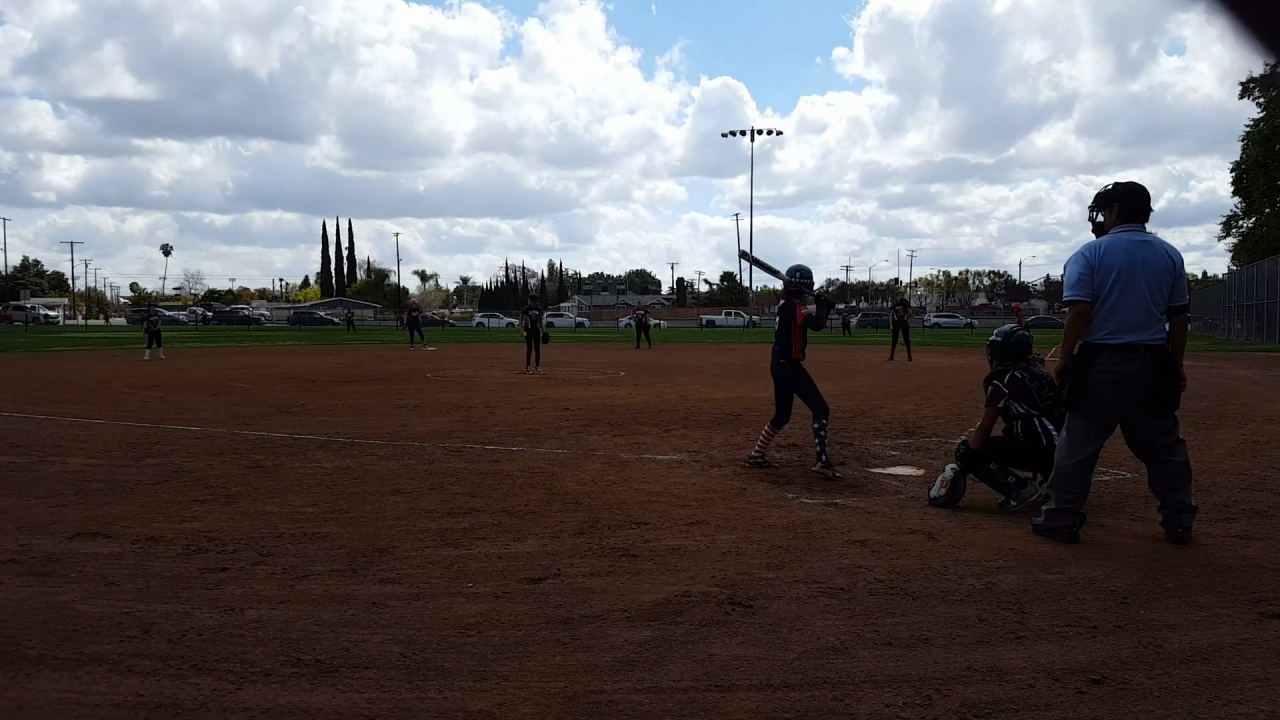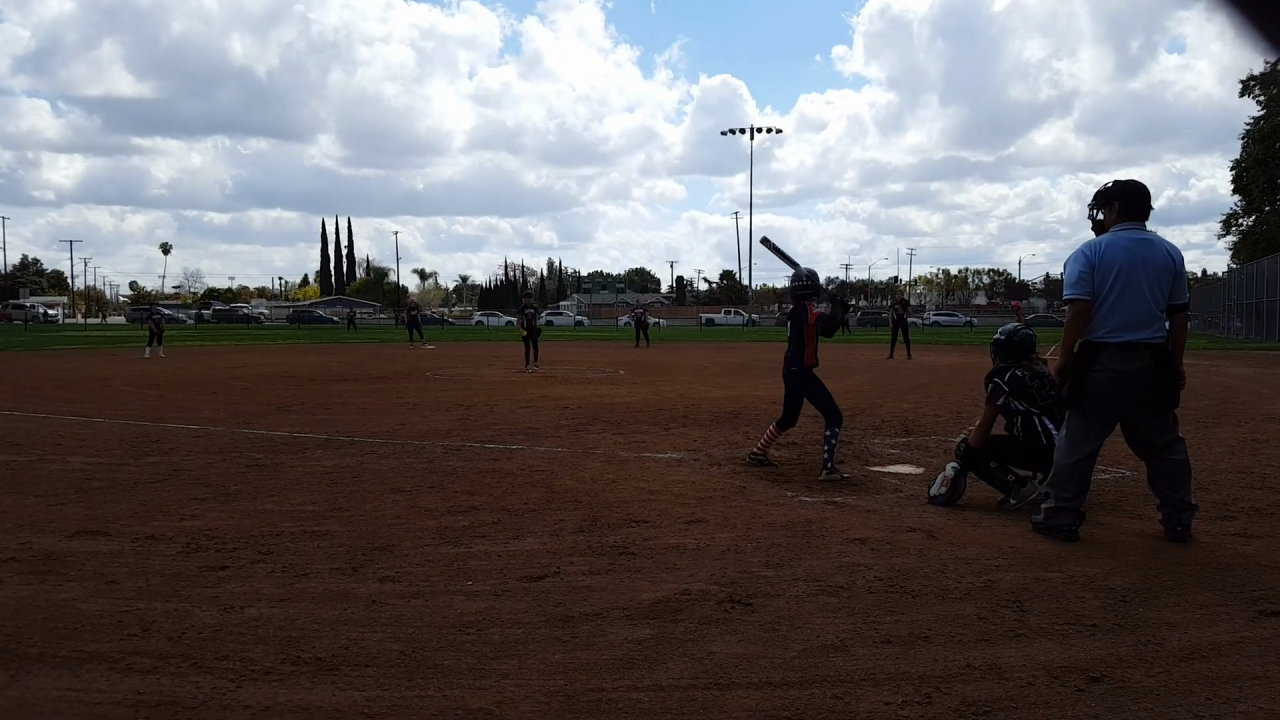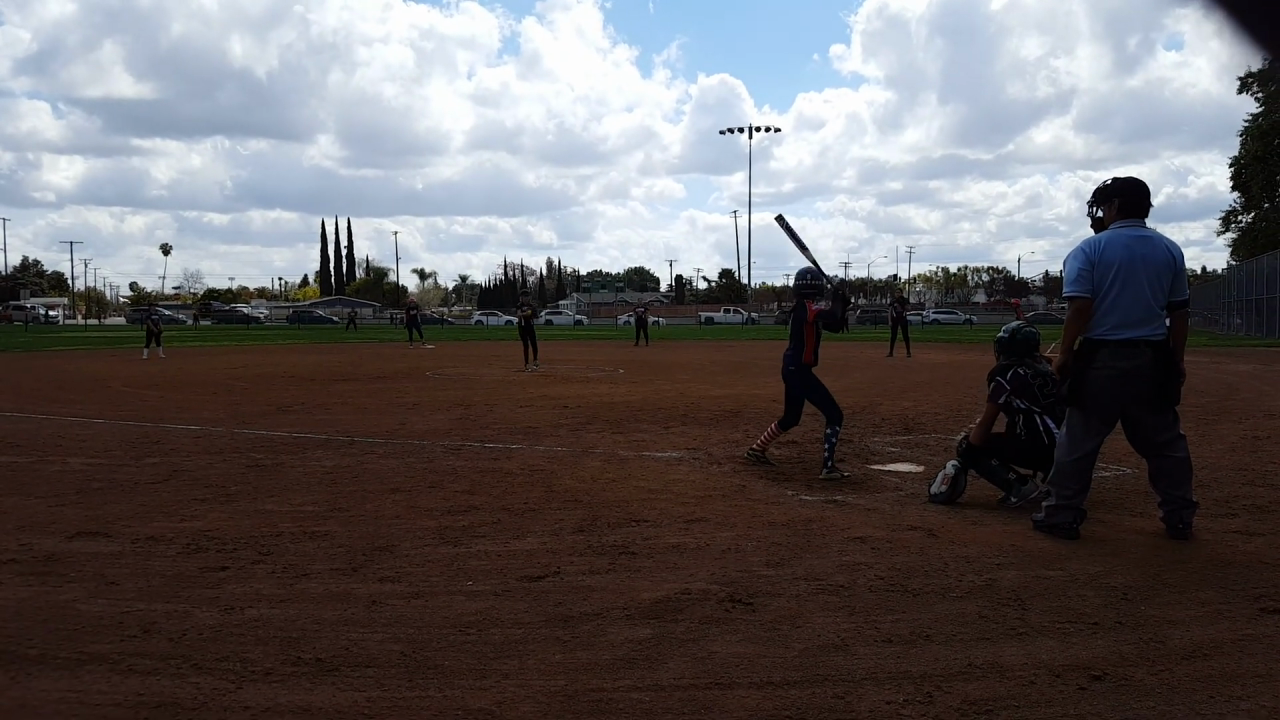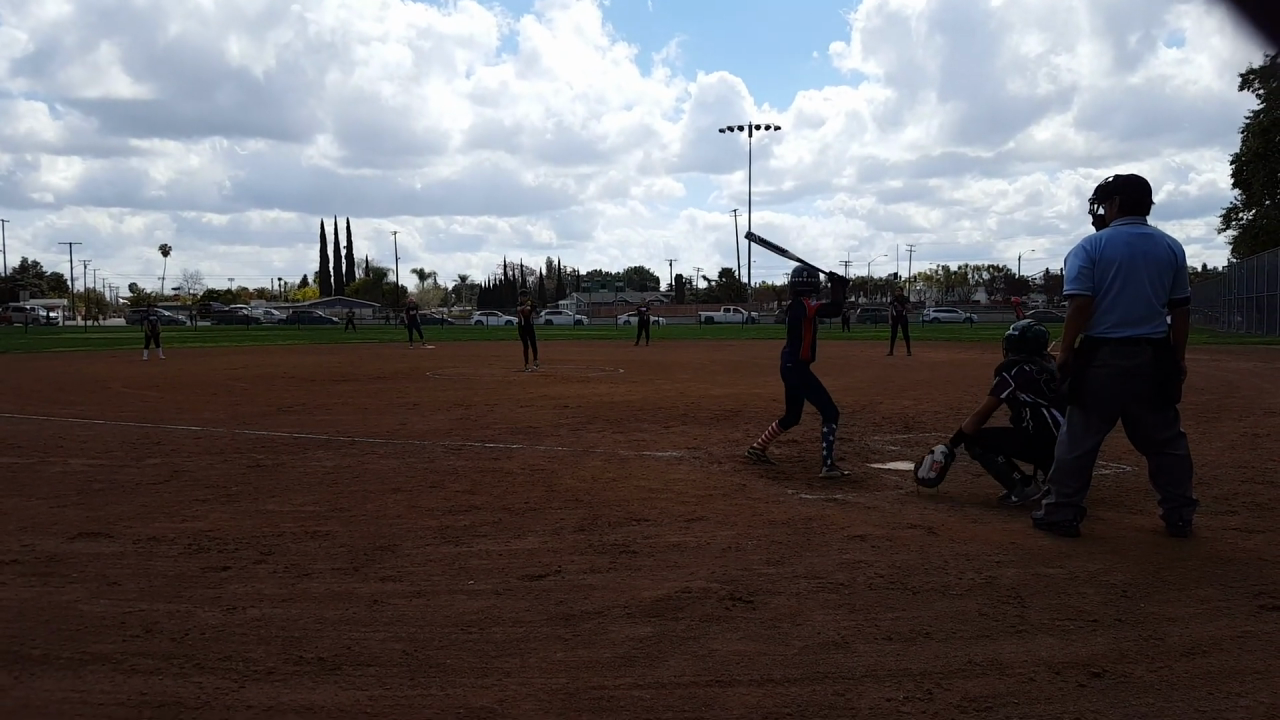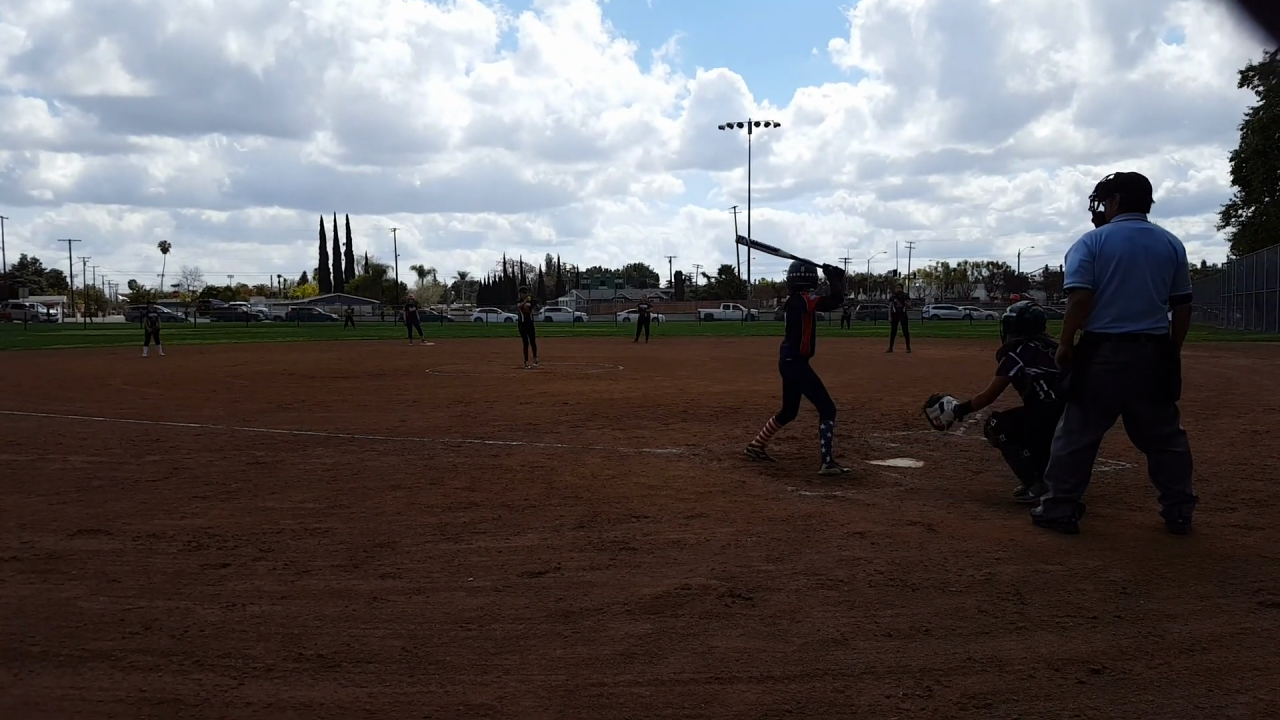
dt=0.3s
person 1, frame 1
left shoulder: (1091, 253)
right shoulder: (1171, 255)
left elbow: (1079, 312)
right elbow: (1179, 317)
left wrist: (1065, 359)
right wrist: (1177, 365)
left hip: (1101, 363)
right hip: (1152, 364)
left knee: (1078, 443)
right knee: (1164, 445)
left ankle: (1062, 519)
right ankle: (1179, 522)
person 1, frame 2
left shoulder: (1091, 251)
right shoulder: (1171, 253)
left elbow: (1079, 310)
right elbow: (1179, 315)
left wrist: (1065, 356)
right wrist: (1176, 363)
left hip: (1100, 362)
right hip: (1152, 363)
left knee: (1078, 442)
right knee: (1163, 444)
left ankle: (1061, 517)
right ankle: (1178, 521)
person 1, frame 3
left shoulder: (1090, 248)
right shoulder: (1170, 250)
left elbow: (1079, 308)
right elbow: (1179, 312)
left wrist: (1065, 354)
right wrist: (1177, 359)
left hip: (1101, 359)
right hip: (1153, 360)
left knee: (1079, 439)
right knee: (1165, 441)
left ankle: (1063, 514)
right ankle: (1180, 517)
person 1, frame 4
left shoulder: (1091, 246)
right shoulder: (1171, 247)
left elbow: (1080, 305)
right elbow: (1180, 310)
left wrist: (1066, 351)
right wrist: (1178, 357)
left hip: (1102, 357)
right hip: (1154, 357)
left knee: (1080, 437)
right knee: (1165, 439)
left ankle: (1062, 512)
right ankle: (1179, 515)
person 1, frame 5
left shoulder: (1093, 241)
right shoulder: (1172, 244)
left elbow: (1080, 299)
right elbow: (1182, 307)
left wrist: (1066, 344)
right wrist: (1173, 351)
left hip: (1103, 353)
right hip: (1154, 353)
left knee: (1078, 432)
right knee: (1164, 435)
left ankle: (1061, 509)
right ankle: (1179, 512)
person 2, frame 1
left shoulder: (787, 305)
right shoulder: (794, 306)
left elbow: (814, 324)
right elbow: (817, 324)
left wrist: (825, 307)
right wrist: (821, 305)
left hip: (780, 364)
right hip: (789, 365)
left knee: (781, 415)
right knee: (820, 409)
left ankle: (757, 455)
right ankle: (822, 461)
person 2, frame 2
left shoulder: (799, 310)
right shoulder: (805, 309)
left elbow: (828, 332)
right elbow: (832, 322)
left wrist: (840, 311)
right wrist: (836, 305)
left hip: (793, 370)
right hip: (801, 371)
left knee: (788, 419)
right knee: (834, 416)
left ankle: (759, 452)
right ankle: (828, 468)
person 2, frame 3
left shoulder: (807, 309)
right shoulder: (805, 307)
left elbow: (835, 326)
right elbow: (833, 318)
left wrist: (842, 306)
right wrist: (837, 301)
left hip: (793, 369)
right hip: (800, 370)
left knee: (790, 419)
right knee: (834, 415)
left ankle: (757, 450)
right ankle: (828, 467)
person 2, frame 4
left shoulder: (799, 305)
right shoulder: (803, 305)
left elbow: (833, 309)
right elbow: (835, 309)
left wrist: (840, 288)
right wrist: (835, 285)
left hip: (791, 366)
right hip: (797, 368)
left knee: (791, 417)
right knee: (830, 412)
left ankle: (758, 448)
right ankle: (828, 465)
person 2, frame 5
left shoulder: (796, 300)
right shoulder: (802, 299)
left elbow: (832, 300)
right elbow: (835, 300)
left wrist: (837, 279)
right wrist: (832, 277)
left hip: (789, 361)
right hip: (796, 363)
left knee: (788, 411)
right knee: (827, 409)
left ankle: (756, 446)
right ankle: (827, 462)
person 3, frame 1
left shoulder: (1002, 378)
right shoulder: (1036, 371)
left elbow: (983, 430)
left wrist: (961, 465)
left hip: (1041, 451)
left knee: (968, 450)
left ankle: (1020, 489)
person 3, frame 2
left shoulder: (1003, 376)
right shoulder: (1039, 370)
left elbow: (984, 427)
left wrist: (961, 464)
left hip: (1039, 449)
left knee: (967, 448)
left ankle: (1019, 488)
person 3, frame 3
left shoulder: (1005, 374)
right shoulder: (1044, 369)
left elbow: (985, 424)
left wrist: (962, 462)
left hip: (1039, 449)
left knee: (969, 445)
left ankle: (1020, 486)
person 3, frame 4
left shoulder: (1013, 370)
right shoulder: (1049, 367)
left elbow: (981, 415)
left wrist: (950, 446)
left hip: (1044, 439)
left knee: (974, 440)
left ankle: (1023, 487)
person 3, frame 5
left shoulder: (1017, 351)
right shoulder: (1050, 346)
left elbow: (989, 395)
left wrist: (959, 410)
left hip: (1054, 411)
left knee: (996, 425)
left ankle: (1037, 485)
